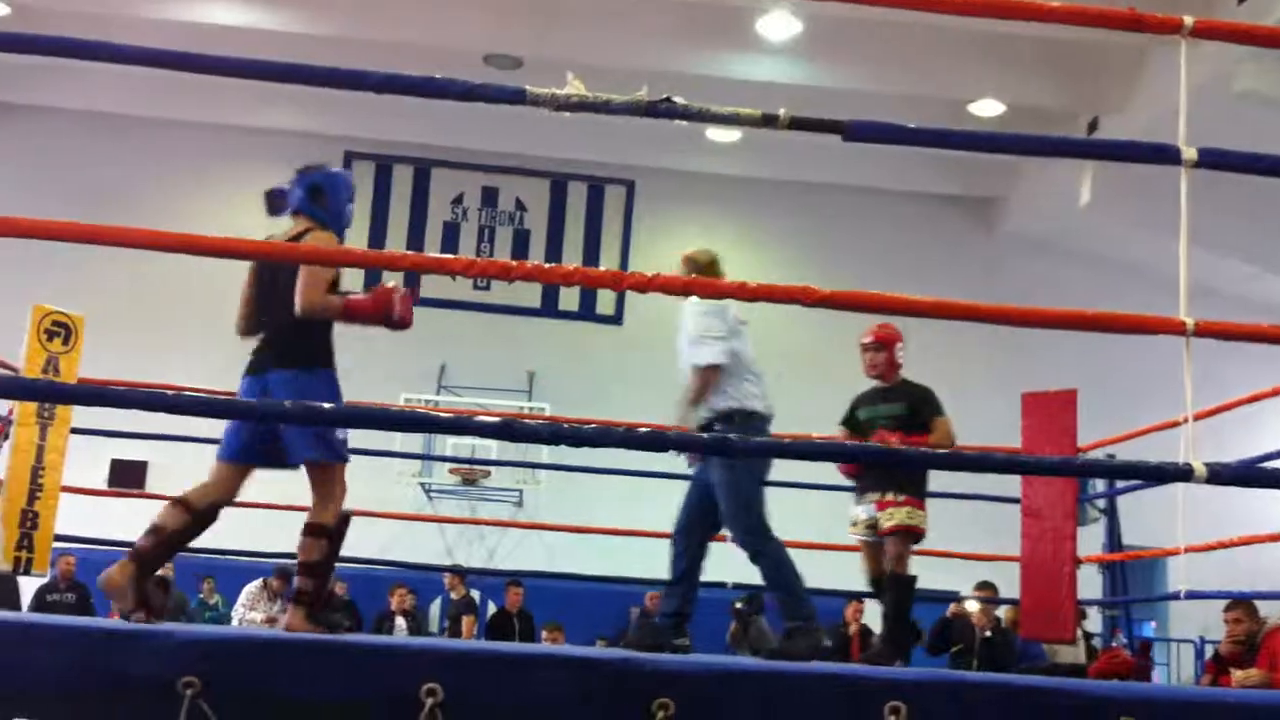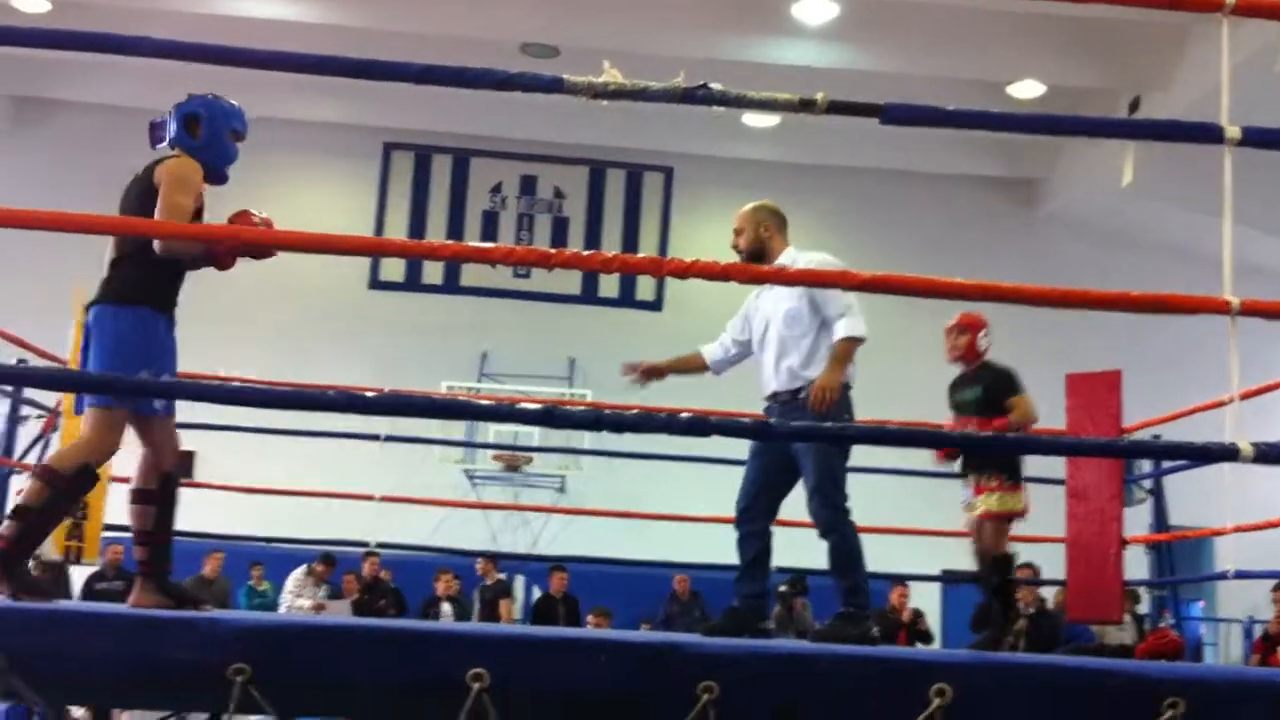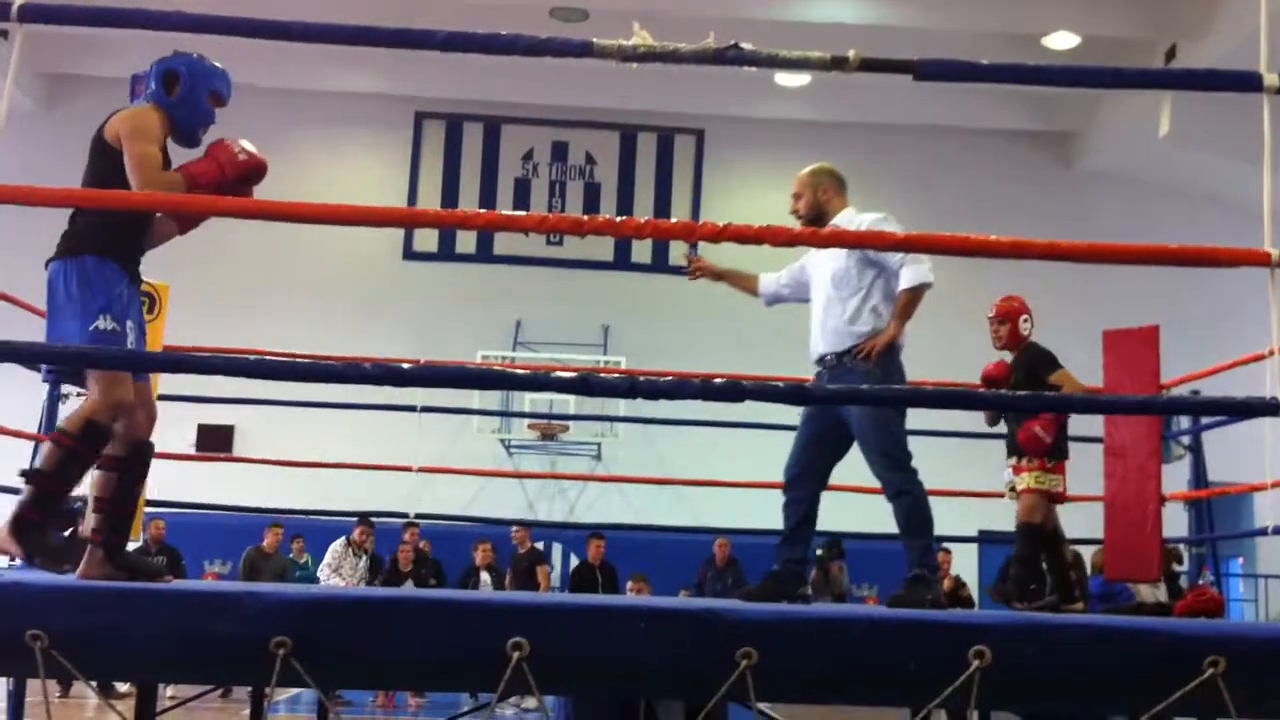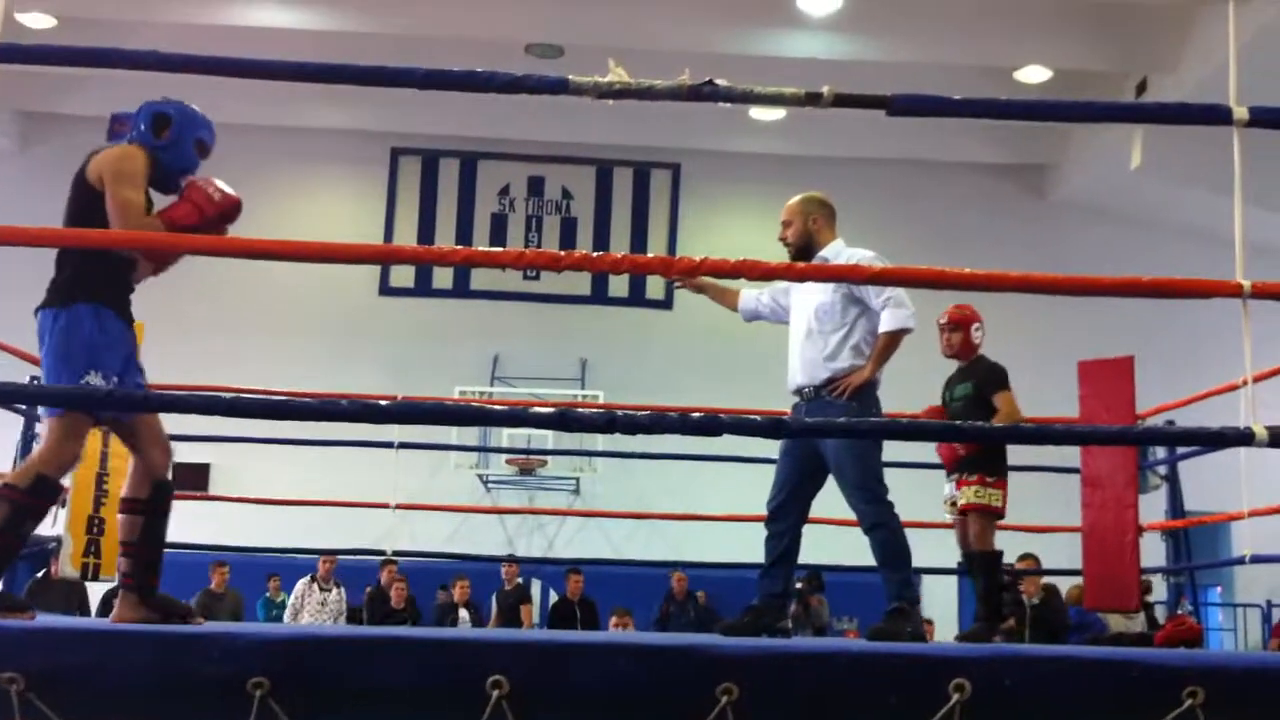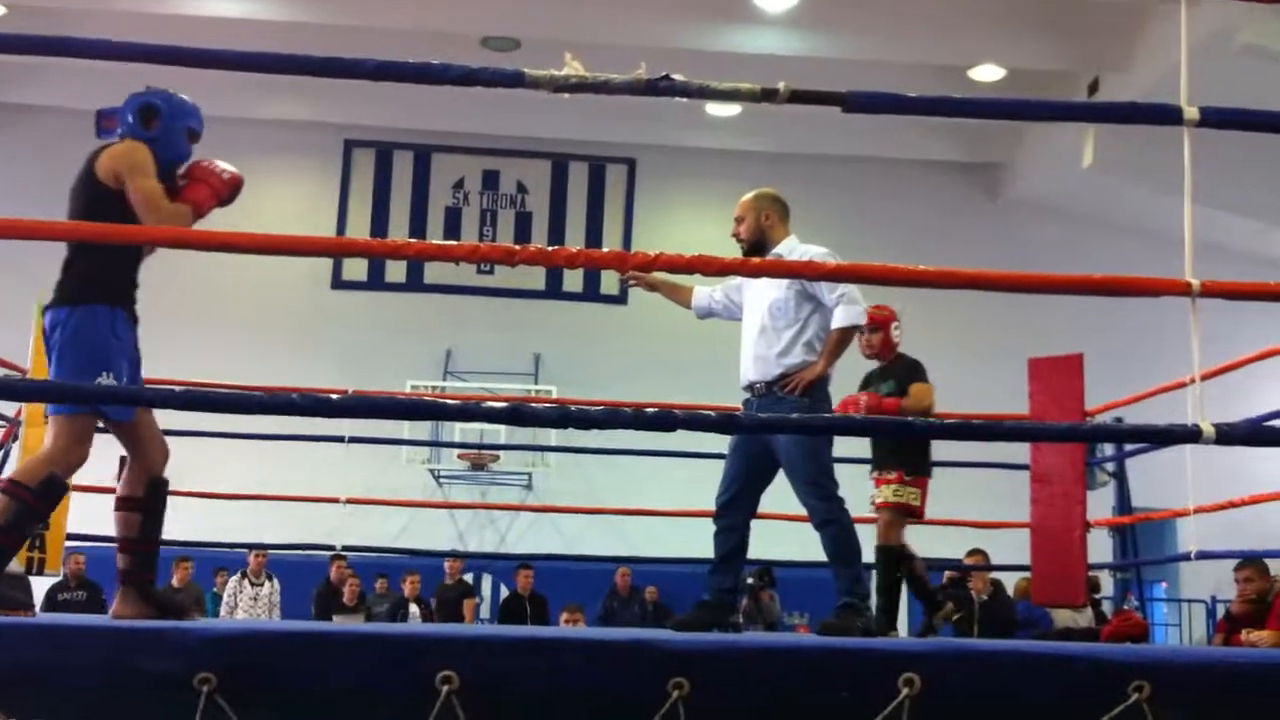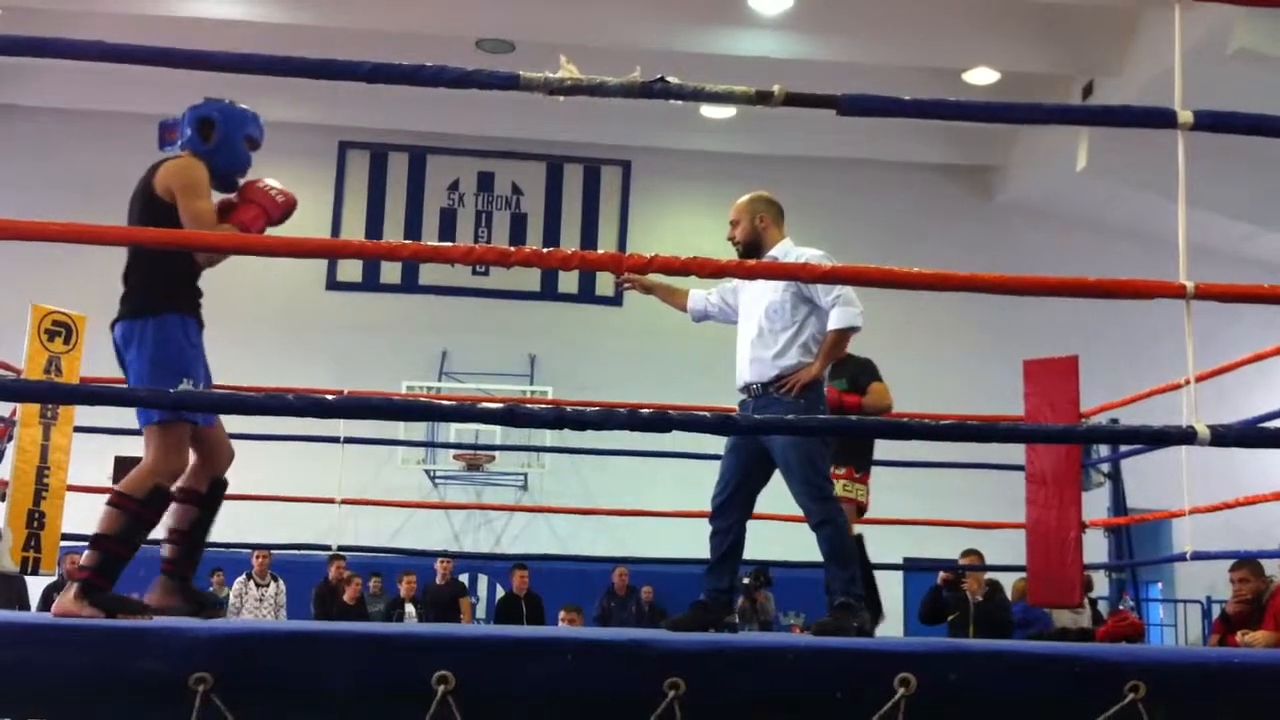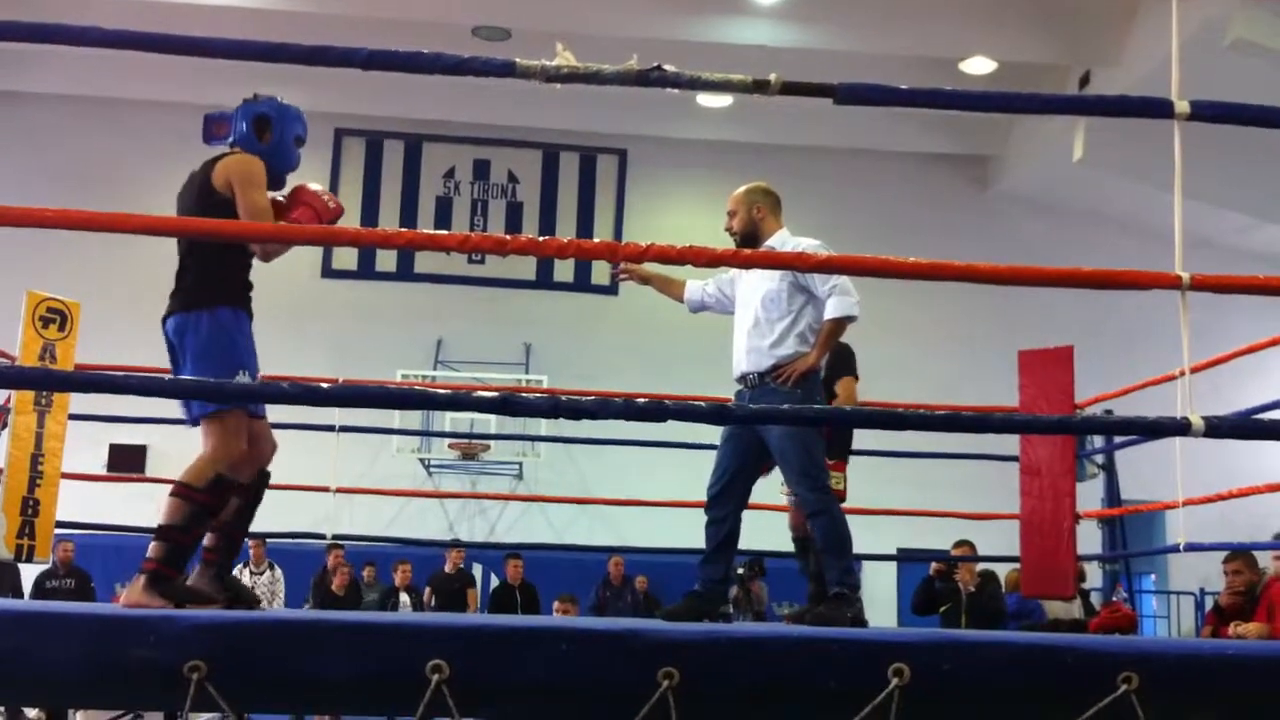
dt=0.7s
person 1, frame 1
right shoulder: (321, 241)
left elbow: (246, 324)
right elbow: (309, 304)
right wrist: (368, 307)
left hip: (261, 375)
right hip: (306, 376)
left knee: (220, 488)
right knee: (329, 493)
left ankle: (131, 571)
right ankle: (305, 609)
person 1, frame 2
left shoulder: (150, 178)
right shoulder: (183, 169)
right elbow: (169, 240)
left wrist: (206, 252)
right wrist: (226, 242)
left hip: (125, 314)
right hip: (135, 314)
left knee: (163, 450)
right knee: (99, 438)
left ankle: (153, 583)
person 1, frame 3
left shoulder: (148, 139)
right shoulder: (139, 119)
right elbow: (147, 189)
left wrist: (208, 199)
right wrist: (211, 171)
left hip: (115, 277)
right hip: (89, 269)
left knee: (137, 416)
right knee: (113, 396)
left ankle: (104, 552)
person 1, frame 4
left shoulder: (129, 176)
right shoulder: (123, 158)
right elbow: (127, 239)
left wrist: (186, 231)
right wrist: (190, 210)
left hip: (107, 322)
right hip: (81, 315)
left knee: (153, 452)
right knee: (61, 449)
left ankle: (137, 595)
person 1, frame 5
left shoulder: (111, 174)
right shoulder: (129, 152)
right elbow: (162, 226)
left wrist: (183, 203)
right wrist: (203, 194)
left hip: (105, 317)
right hip: (91, 314)
left knee: (150, 453)
right knee: (67, 449)
left ankle: (135, 593)
person 1, frame 6
left shoulder: (167, 183)
right shoulder: (186, 168)
right elbow: (207, 249)
left wrist: (234, 222)
right wrist: (253, 215)
left hip: (163, 325)
right hip: (160, 322)
left knee: (215, 454)
right knee: (167, 459)
left ankle: (173, 584)
right ankle: (85, 588)
person 1, frame 7
left shoulder: (204, 179)
right shoulder: (244, 164)
right elbow: (263, 245)
left wrist: (282, 220)
right wrist: (307, 216)
left hip: (195, 316)
right hip: (214, 315)
left knee: (256, 447)
right knee: (226, 448)
left ankle: (212, 574)
right ankle: (152, 579)
person 2, frame 1
left shoulder: (702, 306)
right shoulder: (724, 312)
left elbow: (710, 361)
left wrist: (687, 412)
right wrist: (699, 435)
left hip: (734, 433)
right hip: (725, 437)
left knee: (749, 532)
right knee: (688, 534)
left ankle: (804, 628)
right ankle: (672, 628)
person 2, frame 2
left shoulder: (816, 268)
right shoulder: (759, 297)
left elbow: (851, 322)
right elbow: (722, 351)
left wrist: (832, 372)
right wrist: (665, 367)
left hip: (818, 408)
right hip: (778, 412)
left knee: (828, 511)
right knee: (751, 512)
left ankle: (855, 615)
right ankle: (750, 608)
person 2, frame 3
left shoulder: (869, 228)
right shoulder: (818, 257)
left elbow: (917, 269)
right elbow: (773, 286)
left wrist: (893, 329)
right wrist: (720, 274)
left hip: (868, 371)
right hip: (829, 376)
left knee: (894, 473)
right knee: (800, 477)
left ankle: (924, 579)
right ankle: (789, 572)
person 2, frame 4
left shoulder: (856, 263)
right shoulder: (799, 283)
left elbow: (899, 312)
right elbow: (753, 303)
left wrist: (869, 368)
right wrist: (702, 286)
left hip: (844, 406)
right hip: (806, 408)
left knee: (871, 508)
right knee: (782, 510)
left ankle: (904, 610)
right ankle: (769, 606)
person 2, frame 5
left shoulder: (809, 260)
right shoulder: (751, 280)
left elbow: (851, 309)
right elbow: (706, 301)
left wrist: (821, 366)
right wrist: (656, 284)
left hip: (795, 401)
right hip: (758, 404)
left knee: (822, 503)
right knee: (730, 506)
left ankle: (855, 606)
right ankle: (719, 602)
person 2, frame 6
left shoulder: (805, 262)
right shoulder: (747, 283)
left elbow: (847, 310)
right elbow: (701, 304)
left wrist: (817, 367)
right wrist: (650, 286)
left hip: (791, 402)
right hip: (753, 405)
left knee: (818, 504)
right knee: (726, 507)
left ankle: (850, 605)
right ankle: (715, 602)
person 2, frame 7
left shoulder: (802, 252)
right shoulder: (744, 273)
left elbow: (844, 300)
right elbow: (699, 294)
left wrist: (814, 356)
right wrist: (647, 277)
left hip: (788, 392)
right hip: (749, 395)
left knee: (813, 494)
right knee: (722, 496)
left ankle: (844, 596)
right ankle: (709, 592)
person 3, frame 1
left shoulder: (918, 395)
right shoulder: (861, 402)
left elbow: (947, 438)
right elbow: (844, 443)
left wrist: (905, 444)
right wrist: (848, 458)
left hip: (904, 491)
right hip: (868, 492)
left knee: (896, 562)
right knee: (875, 572)
left ankle: (891, 644)
right ankle: (906, 631)
person 3, frame 2
left shoulder: (998, 376)
right shoulder: (956, 385)
left elbow: (1027, 416)
left wrist: (985, 430)
right wrist: (949, 443)
left hip: (999, 471)
right hip: (974, 473)
left knee: (992, 547)
right knee: (982, 548)
left ankle: (999, 623)
right ankle: (1004, 615)
person 3, frame 3
left shoulder: (1038, 356)
right shoulder: (1007, 368)
left elbow: (1074, 388)
right elbow: (991, 420)
left wrist: (1048, 422)
right wrist: (990, 388)
left hip: (1043, 454)
right hip: (1019, 455)
left knee: (1028, 518)
right knee: (1045, 523)
left ankle: (1016, 589)
right ankle: (1067, 594)
person 3, frame 4
left shoulder: (989, 371)
right shoulder: (952, 382)
left elbow: (1011, 415)
left wrist: (968, 443)
right wrist: (934, 423)
left hip: (985, 469)
right hip: (958, 471)
left knee: (980, 542)
right knee: (969, 544)
left ankle: (986, 620)
right ankle: (994, 615)
person 3, frame 5
left shoulder: (909, 367)
right shoulder: (871, 379)
left elbow: (924, 404)
right elbow: (861, 419)
left wrist: (876, 406)
right wrist: (852, 411)
left hip: (907, 466)
right hip: (883, 467)
left knee: (887, 535)
right knee: (894, 540)
left ankle: (885, 620)
right ankle: (934, 604)
person 3, frame 6
left shoulder: (860, 367)
left elbow: (884, 402)
left wrist: (838, 400)
left hip: (849, 464)
right hip: (826, 467)
left ankle: (870, 607)
person 3, frame 7
left shoulder: (838, 352)
left elbow: (847, 400)
left hip: (826, 453)
right knee: (798, 526)
left ankle: (820, 602)
right ankle: (823, 597)
